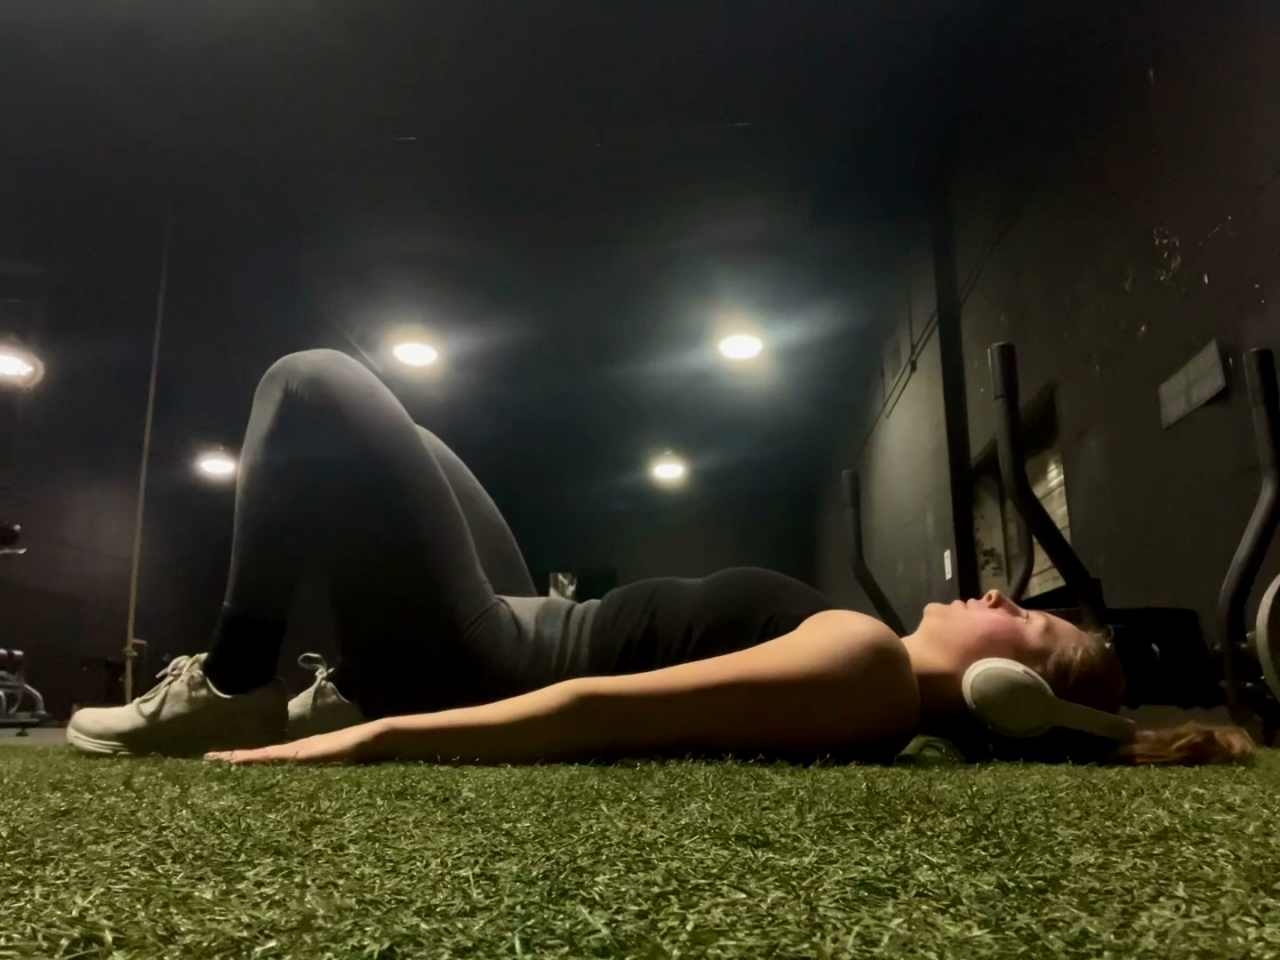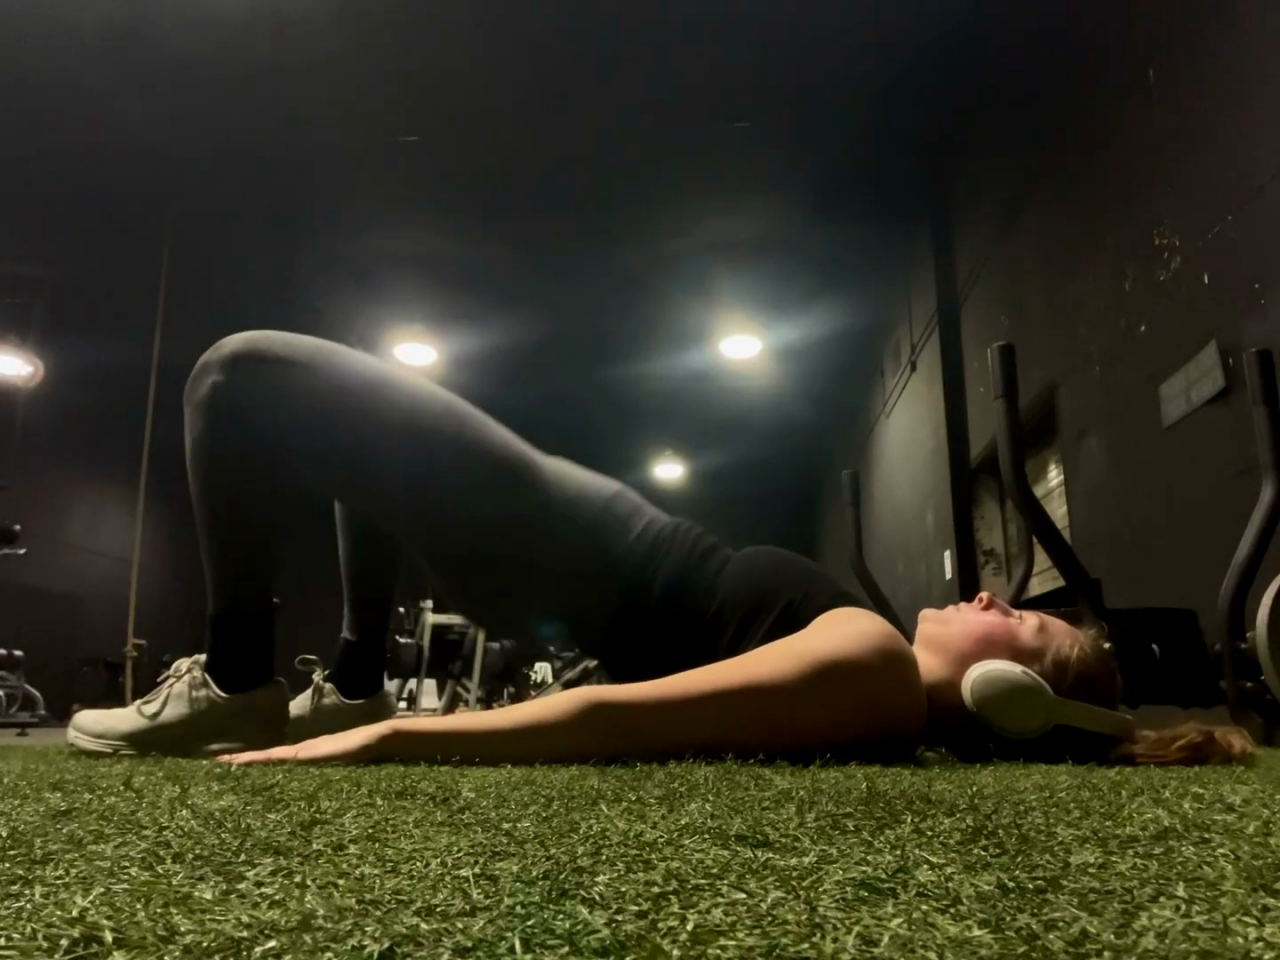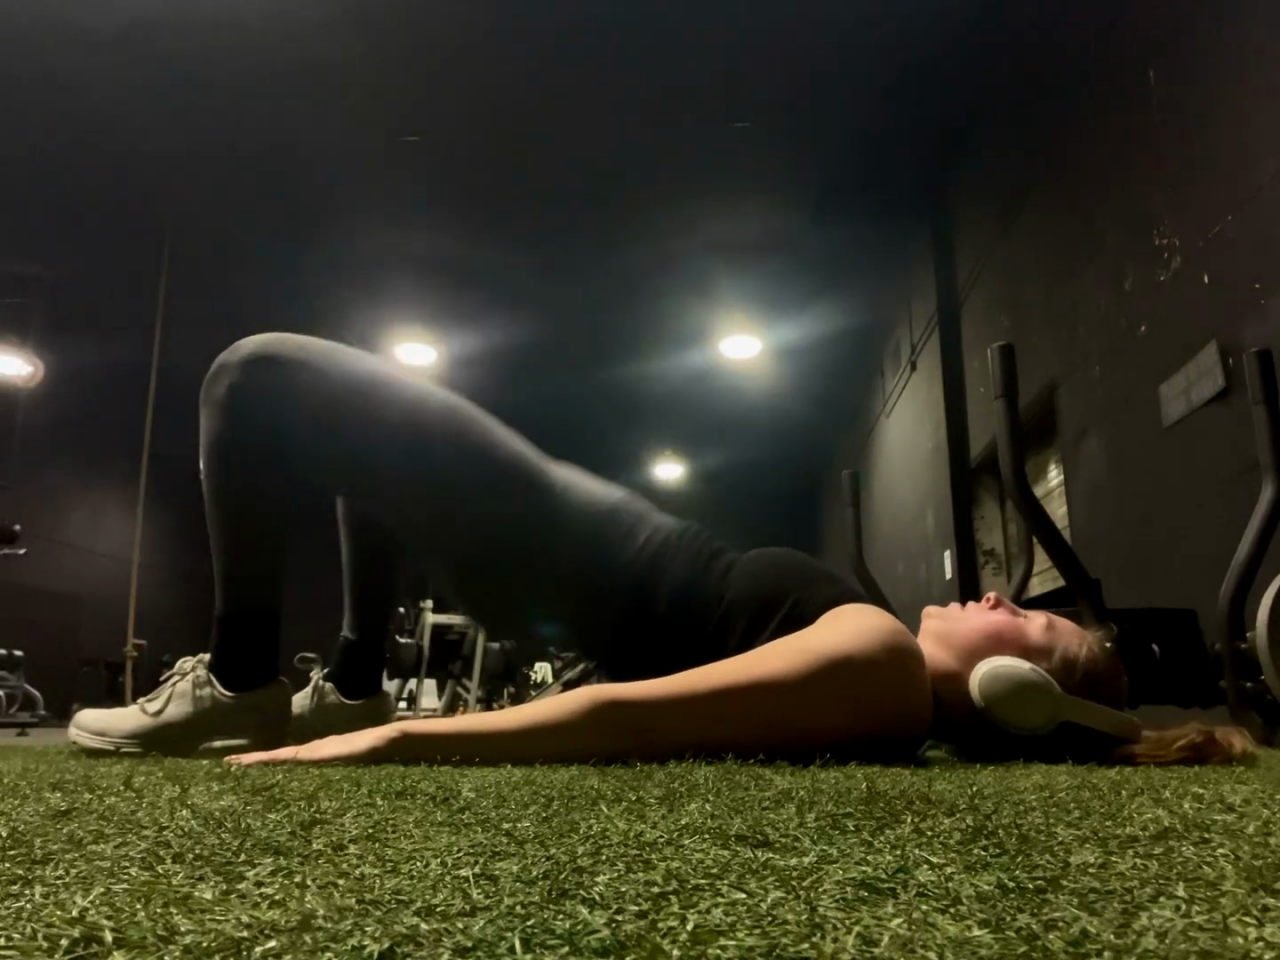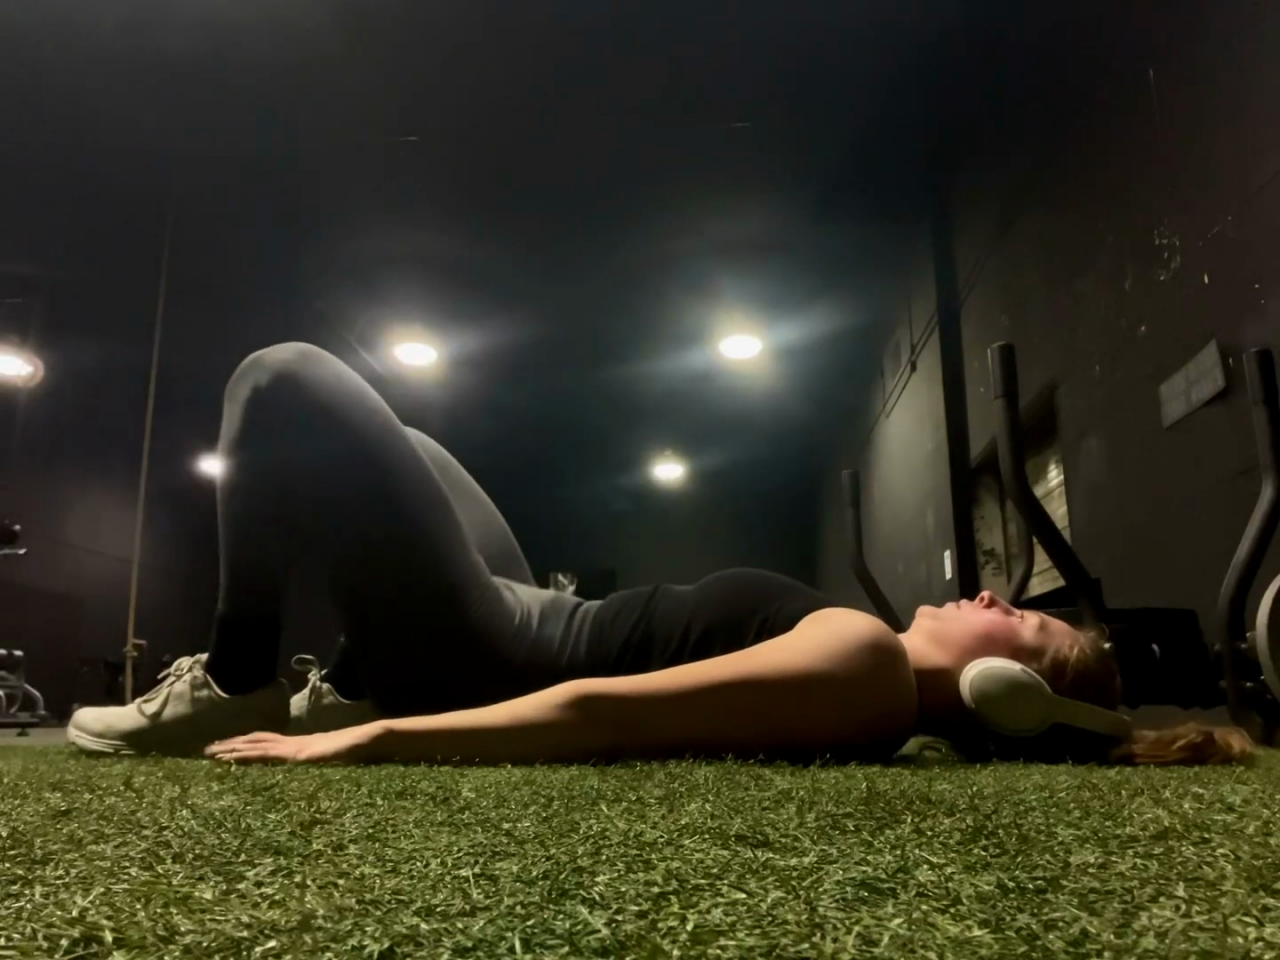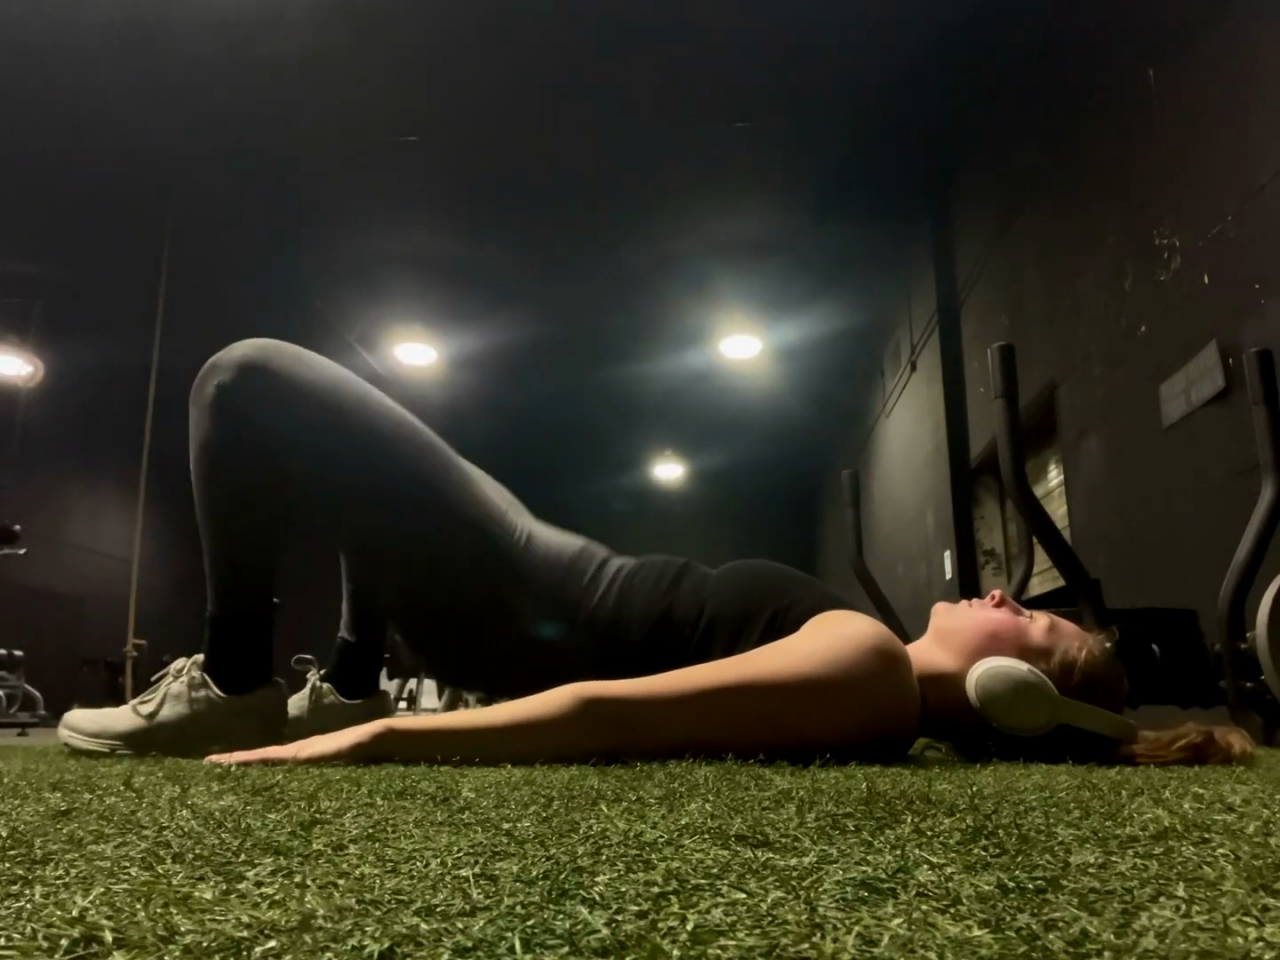
dt=0.7s
person 1, frame 1
left shoulder: (860, 668)
right shoulder: (890, 688)
left elbow: (605, 715)
left wrist: (373, 738)
left hip: (482, 663)
right hip: (527, 627)
left knee: (315, 384)
right knee: (405, 445)
left ankle: (230, 691)
right ankle: (339, 688)
person 1, frame 2
left shoulder: (865, 674)
right shoulder: (900, 688)
left elbow: (610, 721)
left wrist: (384, 741)
right hip: (580, 545)
left knee: (240, 378)
right knee: (368, 431)
left ankle: (232, 693)
right ankle: (347, 683)
person 1, frame 3
left shoulder: (878, 668)
right shoulder: (908, 686)
left elbow: (621, 719)
left wrist: (394, 743)
right hip: (594, 549)
left knee: (256, 380)
right knee: (364, 431)
left ankle: (236, 690)
right ankle: (349, 685)
person 1, frame 4
left shoulder: (858, 669)
right shoulder: (887, 690)
left elbow: (603, 715)
left wrist: (369, 741)
left hip: (480, 658)
right hip: (524, 623)
left knee: (287, 381)
right knee: (400, 445)
left ankle: (232, 691)
right ankle: (338, 687)
person 1, frame 5
left shoulder: (866, 675)
right shoulder: (898, 692)
left elbow: (608, 717)
left wrist: (377, 745)
left hip: (517, 606)
right hip: (551, 586)
left knee: (248, 379)
right knee: (377, 444)
left ankle: (229, 693)
right ankle: (344, 686)
